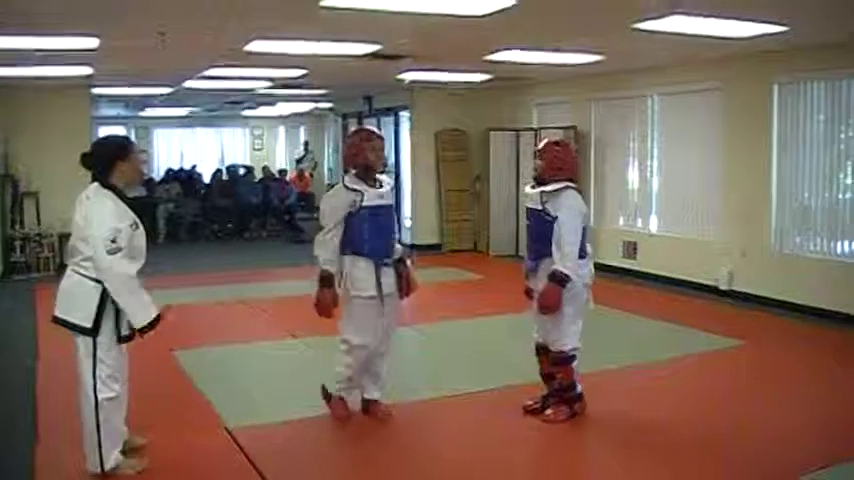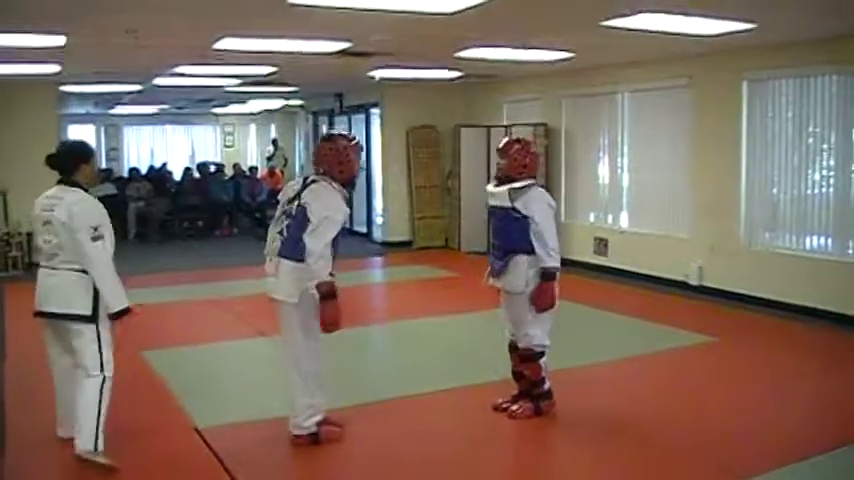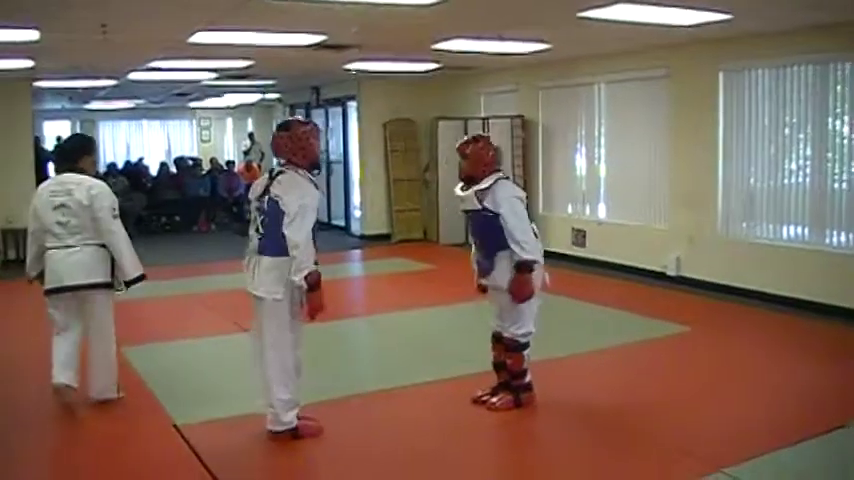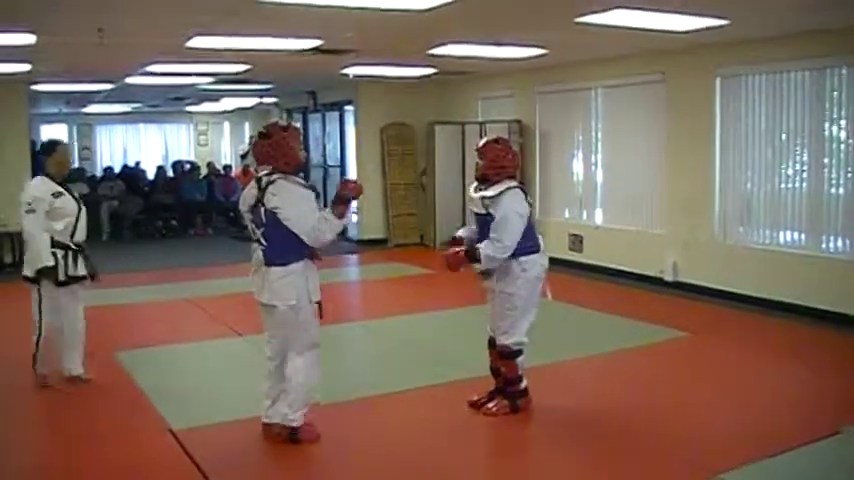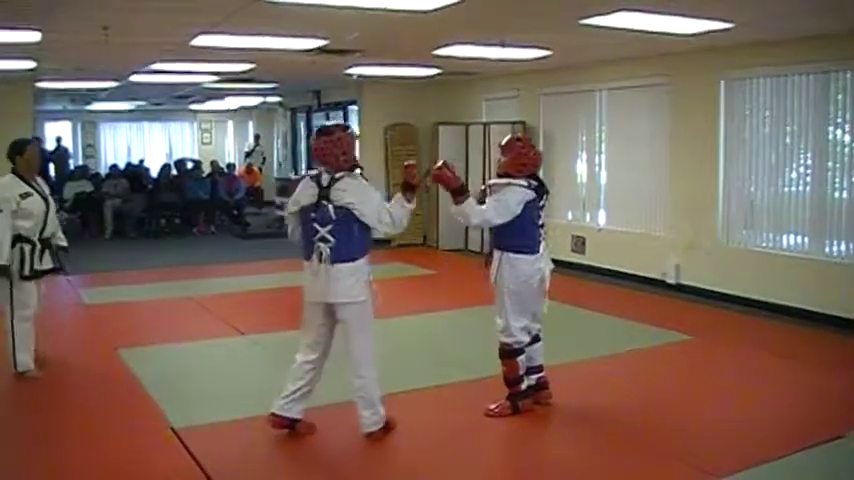
dt=0.7s
person 1, frame 1
left shoulder: (386, 187)
right shoulder: (343, 194)
right elbow: (327, 241)
left wrist: (403, 266)
right wrist: (326, 286)
left hip: (385, 274)
right hip: (357, 275)
left knee: (381, 342)
right knee: (361, 341)
left ankle: (370, 396)
right ankle: (338, 390)
person 1, frame 2
left shoulder: (301, 186)
right shoulder: (331, 198)
left elbow: (276, 230)
right elbow: (318, 251)
left wrist: (274, 265)
right wrist: (329, 299)
left hip: (287, 274)
right hip: (301, 281)
left knee: (307, 350)
right knee: (305, 353)
left ankle: (310, 413)
right ankle: (305, 427)
person 1, frame 3
left shoulder: (269, 180)
right shoulder: (302, 186)
left elbow: (261, 229)
right elbow: (298, 240)
left wrist: (283, 274)
right wrist: (313, 285)
left hip: (263, 270)
right hip: (281, 276)
left knee: (276, 348)
right knee: (281, 350)
left ankle: (281, 413)
right ankle: (283, 423)
person 1, frame 4
left shoulder: (256, 187)
right shoulder: (292, 191)
right elbow: (317, 233)
right wrist: (341, 203)
left hip: (269, 276)
right hip: (291, 279)
left knee: (279, 350)
right knee: (304, 351)
left ankle: (276, 417)
right ankle: (287, 421)
person 1, frame 5
left shoulder: (306, 185)
right shoulder: (353, 187)
left elbow: (294, 230)
right elbow: (391, 221)
right wrist: (408, 189)
left hip: (315, 276)
right hip: (348, 277)
left knee: (311, 348)
right knee: (361, 352)
left ankle: (286, 411)
right ankle: (373, 421)
person 2, frame 1
left shoulder: (99, 196)
right shoulder: (105, 209)
right elbow: (115, 268)
right wrist: (145, 312)
left hip: (96, 298)
right hip: (96, 303)
left knee: (114, 373)
right knee: (103, 380)
left ankle: (116, 437)
right ankle: (106, 459)
person 2, frame 2
left shoulder: (44, 201)
right shoulder: (84, 204)
right elbow: (97, 258)
right wrist: (117, 303)
left hip: (50, 291)
right hip: (80, 294)
left knee: (64, 365)
right knee: (96, 367)
left ankle: (70, 427)
right ankle: (89, 444)
person 2, frame 3
left shoulder: (43, 190)
right shoulder: (97, 189)
left elbow: (35, 234)
right elbow: (114, 233)
left wrist: (35, 268)
right wrist: (131, 271)
left hip: (58, 267)
right hip: (92, 266)
left knee: (65, 329)
right knee: (101, 330)
left ankle: (63, 381)
right ankle: (102, 390)
person 2, frame 4
left shoulder: (63, 189)
right shoulder: (36, 189)
right elbow: (34, 231)
left wrist: (80, 259)
right wrist: (45, 265)
left hip: (70, 261)
right hip: (50, 263)
left knee: (75, 319)
right knee: (49, 320)
left ankle: (74, 369)
right ankle: (41, 369)
person 2, frame 5
left shoulder: (39, 183)
left elbow: (50, 216)
left wrist: (59, 242)
left hip: (40, 254)
right hip: (20, 257)
left knee: (32, 307)
right knee: (22, 310)
left ankle: (29, 351)
right ankle: (24, 364)
person 3, frame 1
left shoulder: (567, 199)
right shoulder: (540, 195)
left elbow: (567, 247)
left wrist: (556, 285)
right wrist: (529, 277)
left hip: (565, 282)
right hip: (543, 278)
left knee: (562, 341)
right knee: (543, 340)
left ankle: (573, 399)
right ankle: (554, 394)
person 3, frame 2
left shoulder: (534, 197)
right shoulder: (501, 193)
left elbow: (548, 243)
left wrist: (548, 282)
right wrist: (495, 271)
left hip: (529, 277)
right hip: (510, 277)
left knee: (531, 338)
right knee: (516, 337)
left ankle: (542, 397)
right ankle: (525, 391)
person 3, frame 3
left shoulder: (503, 190)
right shoulder: (472, 193)
left elbow: (522, 236)
left wrist: (524, 273)
right wrist: (481, 271)
left hip: (516, 269)
right hip: (497, 269)
left knee: (515, 329)
right knee: (500, 328)
left ankle: (522, 389)
right ankle: (504, 382)
person 3, frame 4
left shoulder: (510, 199)
right shoulder: (487, 192)
left elbow: (501, 246)
right elbow: (484, 231)
left wrist: (465, 255)
right wrist: (461, 241)
left hip: (520, 273)
right hip: (504, 272)
left knee: (508, 334)
right knee: (497, 333)
left ankle: (517, 394)
right ankle: (501, 387)
person 3, frame 5
left shoulder: (515, 192)
right shoulder: (529, 188)
left elbow: (480, 218)
right elbow: (493, 215)
left wrist: (456, 190)
left hip: (516, 267)
right hip: (530, 264)
left knee: (511, 331)
right knee: (527, 327)
left ankle: (519, 396)
right ankle: (537, 385)
